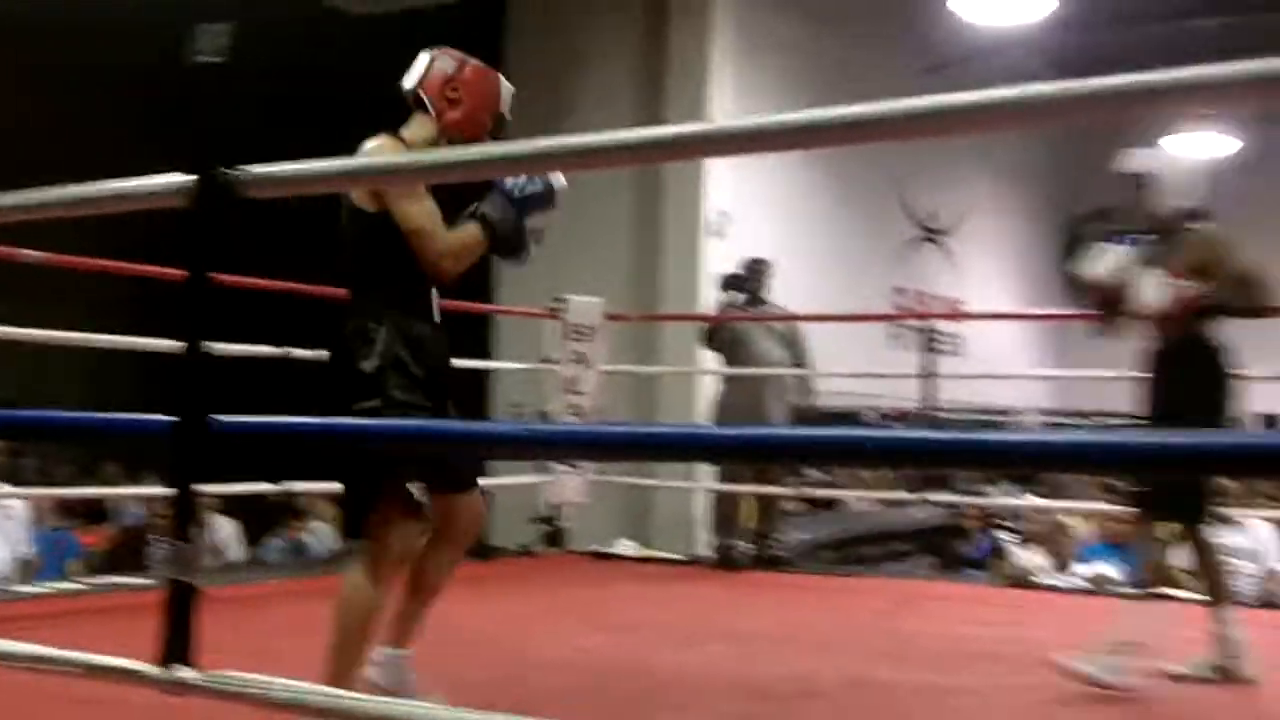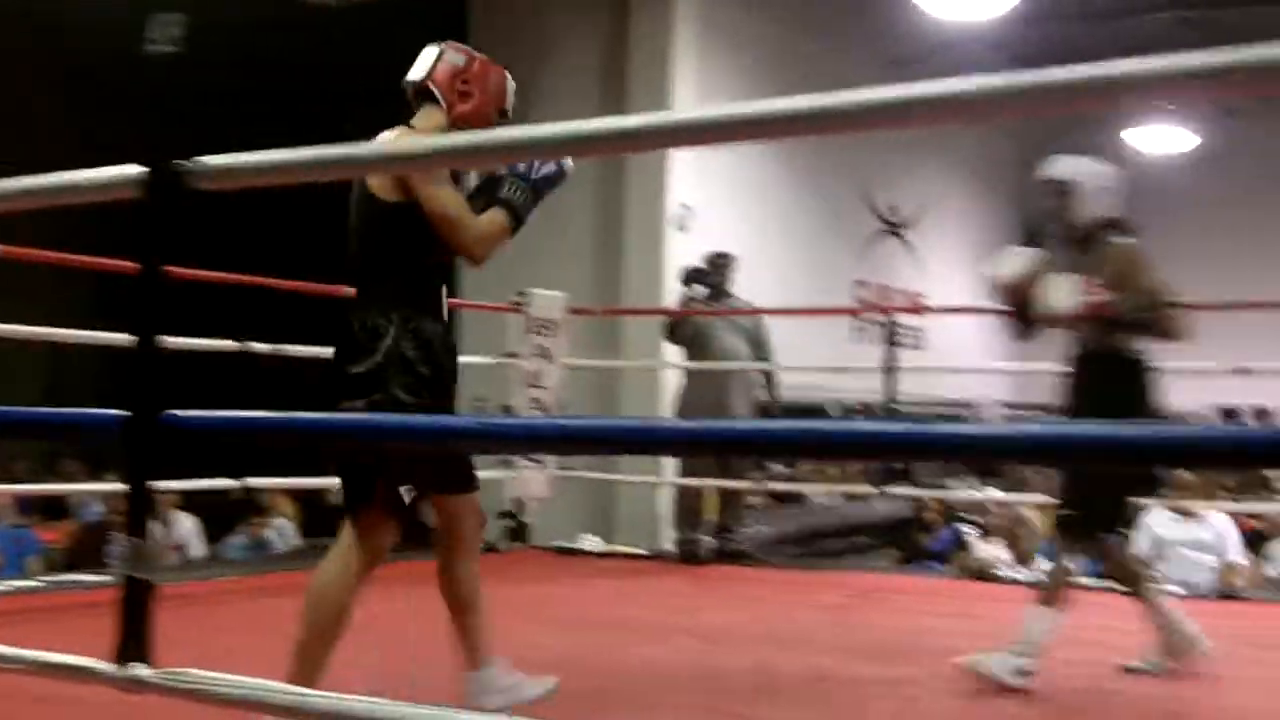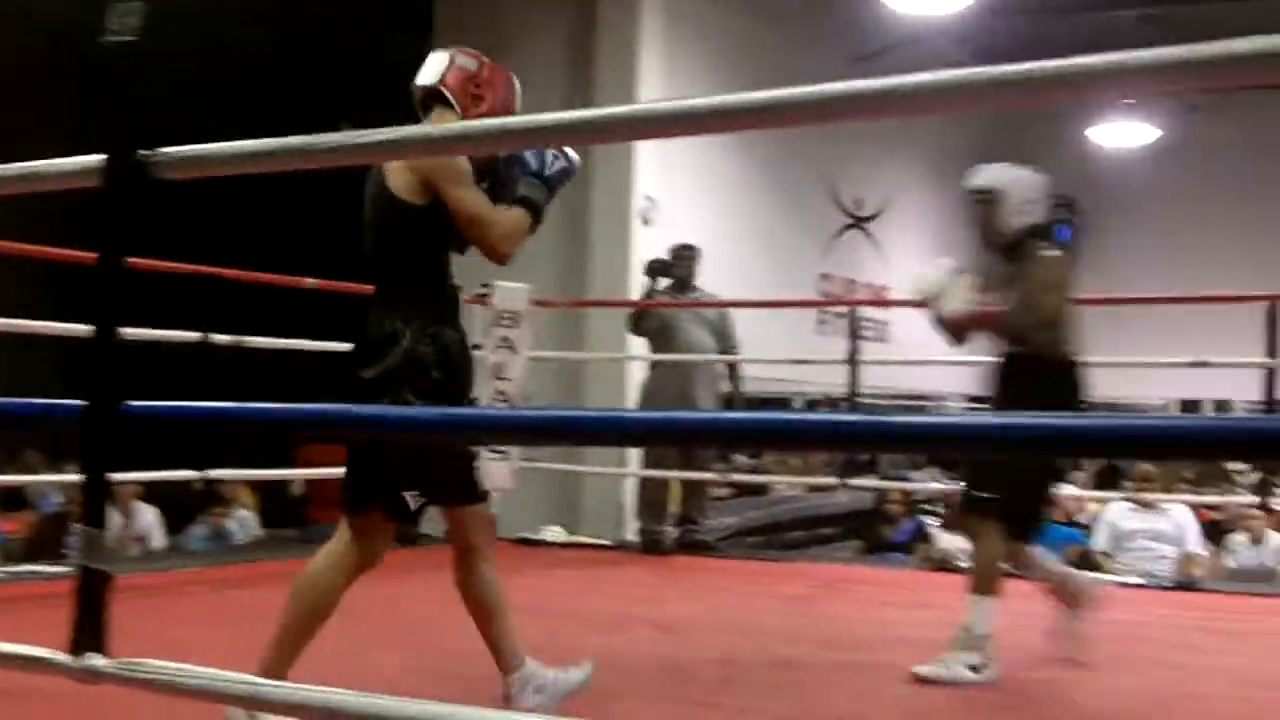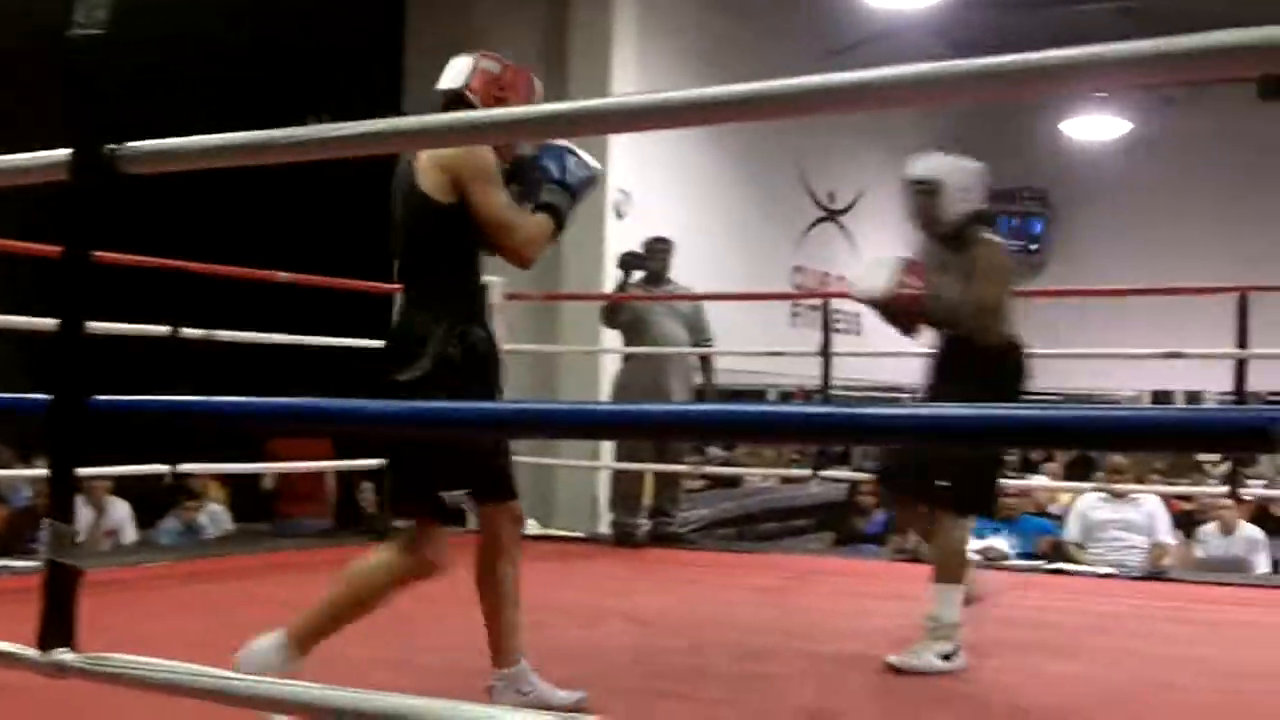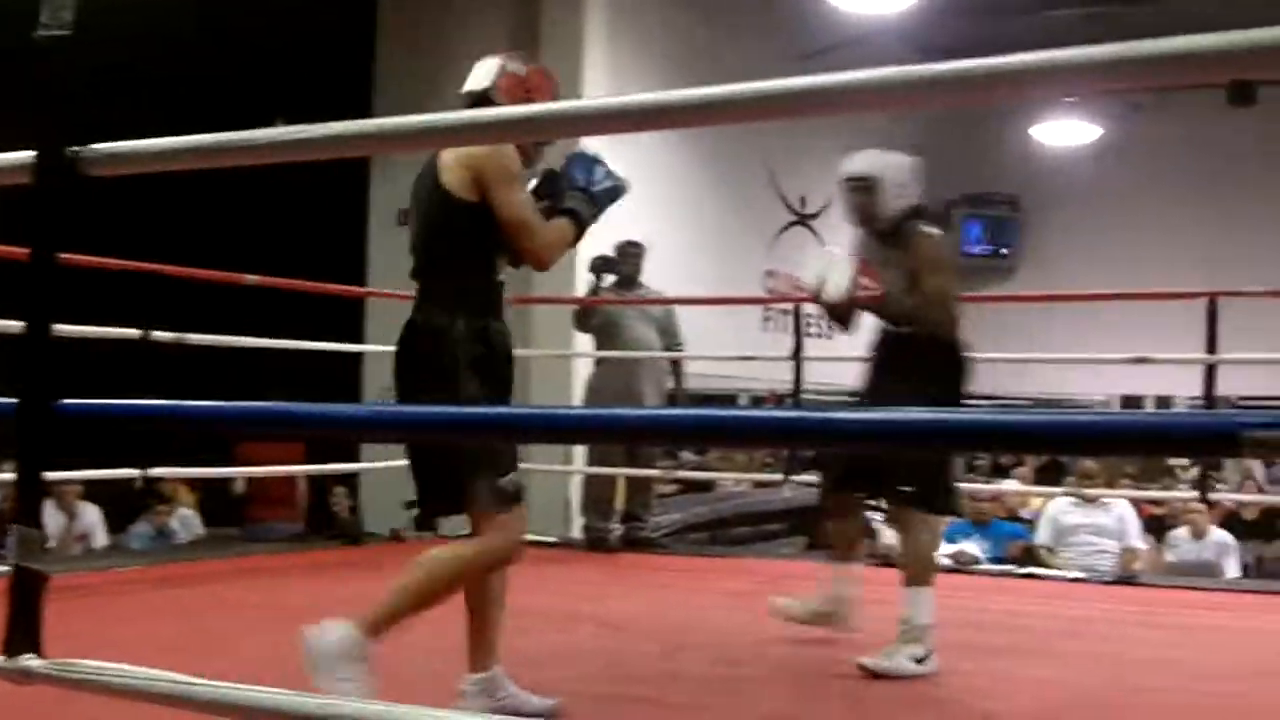
dt=0.1s
person 1, frame 1
right shoulder: (387, 155)
right elbow: (444, 258)
left wrist: (492, 220)
right wrist: (505, 206)
left hip: (412, 362)
right hip: (383, 358)
left knee: (463, 516)
right knee: (391, 541)
left ankle: (391, 658)
person 1, frame 2
right shoulder: (408, 150)
right elbow: (473, 244)
left wrist: (492, 194)
right wrist: (527, 186)
left hip: (413, 358)
right hip: (389, 356)
left knee: (462, 522)
right knee: (370, 536)
left ankle: (486, 678)
person 1, frame 3
left shoulder: (412, 159)
right shoulder: (433, 153)
right elbow: (500, 243)
left wrist: (501, 187)
right wrist: (539, 185)
left hip: (422, 358)
right hip: (406, 355)
left knee: (475, 529)
right knee: (367, 538)
person 1, frame 4
left shoulder: (426, 162)
right shoulder: (461, 153)
right elbow: (519, 247)
left wrist: (506, 193)
right wrist: (556, 193)
left hip: (450, 356)
right hip: (434, 357)
left knee: (502, 521)
right knee: (421, 549)
left ankle: (512, 677)
right ankle: (278, 650)
person 1, frame 5
left shoulder: (448, 162)
right shoulder: (487, 151)
right elbow: (541, 251)
left wrist: (542, 203)
right wrist: (581, 200)
left hip: (456, 346)
right hip: (454, 349)
left knee: (493, 526)
right knee: (499, 535)
right ankle: (349, 637)
person 2, frame 1
left shoulder: (1199, 242)
right shoulder: (1147, 247)
left elbow: (1260, 298)
right elbow: (1111, 313)
left wrist: (1196, 300)
right wrist: (1104, 288)
left hip: (1192, 374)
right hip: (1174, 369)
left knee: (1153, 510)
right knee: (1185, 519)
left ankle: (1123, 653)
right ankle: (1228, 650)
person 2, frame 2
left shoulder: (1122, 257)
right shoulder: (1064, 256)
left elbow: (1170, 326)
right elbow: (1026, 323)
left wrist: (1109, 309)
right wrist: (1016, 293)
left hip: (1113, 389)
right hip: (1088, 386)
left knee: (1077, 526)
right knee: (1094, 529)
left ankle: (1024, 656)
right ankle: (1179, 636)
person 2, frame 3
left shoulder: (1046, 266)
right shoulder: (994, 263)
left elbow: (1056, 344)
right elbow: (960, 333)
left wrist: (995, 319)
right wrist: (948, 306)
left hip: (1044, 388)
right hip: (1016, 385)
left knee: (988, 513)
right knee: (996, 517)
left ankle: (974, 652)
right ankle: (1071, 586)
person 2, frame 4
left shoulder: (986, 252)
right shoulder: (932, 250)
left elbow: (991, 332)
right elbow: (910, 325)
left wrist: (926, 301)
right wrist: (895, 304)
left hip: (988, 375)
right hip: (951, 371)
left knee: (949, 501)
right knee: (901, 488)
left ankle: (944, 640)
right ankle: (956, 584)
person 2, frame 5
left shoulder: (927, 245)
right shoulder: (870, 244)
left elbow: (945, 323)
right elbow: (846, 319)
left wrist: (883, 301)
right wrist: (836, 298)
left hip: (930, 368)
right hip: (891, 364)
left knee: (912, 501)
right knee: (842, 481)
left ankle: (918, 643)
right ankle: (835, 599)
person 3, frame 1
left shoulder: (785, 317)
right shoulder: (730, 313)
left elbow: (801, 363)
right elbow: (711, 341)
left wrist: (807, 399)
right wrist: (728, 299)
left hip: (778, 410)
right hip: (739, 409)
left knee: (773, 477)
right knee: (734, 475)
left ankle: (765, 541)
right ankle: (728, 542)
person 3, frame 2
left shoulder: (749, 311)
right shoulder: (691, 307)
left elbow: (764, 358)
right elbow: (673, 335)
left wrist: (771, 394)
right wrist: (688, 292)
left hip: (741, 404)
right hip: (701, 404)
left knee: (736, 473)
right knee: (696, 471)
left ankle: (727, 536)
right ankle: (690, 537)
person 3, frame 3
left shoulder: (714, 303)
right shoulder: (656, 299)
left elbow: (729, 351)
right elbow: (636, 327)
left wrist: (736, 388)
right wrist: (652, 284)
left hip: (705, 396)
right hip: (665, 396)
left knee: (699, 465)
right knee: (659, 463)
left ankle: (692, 527)
right ankle: (653, 527)
person 3, frame 4
left shoulder: (687, 297)
right shoulder: (629, 293)
left elbow: (702, 344)
right elbow: (610, 320)
left wrist: (708, 381)
right wrist: (625, 278)
left hip: (678, 390)
right hip: (637, 390)
left knee: (673, 459)
right knee: (632, 456)
left ankle: (665, 520)
right ankle: (626, 521)
person 3, frame 5
left shoulder: (659, 300)
right shoulder: (601, 297)
left elbow: (673, 348)
right elbow: (581, 324)
left wrist: (678, 385)
right wrist: (597, 282)
left hip: (650, 394)
right hip: (610, 394)
left knee: (645, 463)
right knee: (604, 460)
left ankle: (636, 524)
right ankle: (599, 524)
